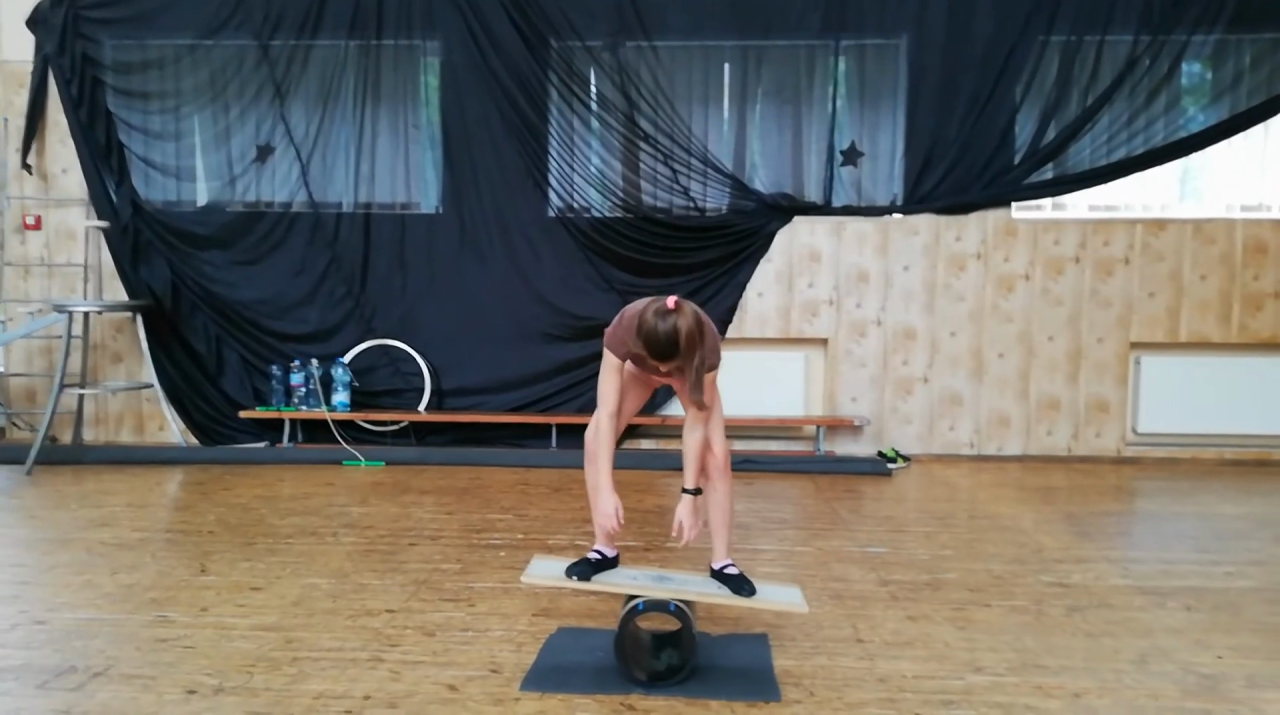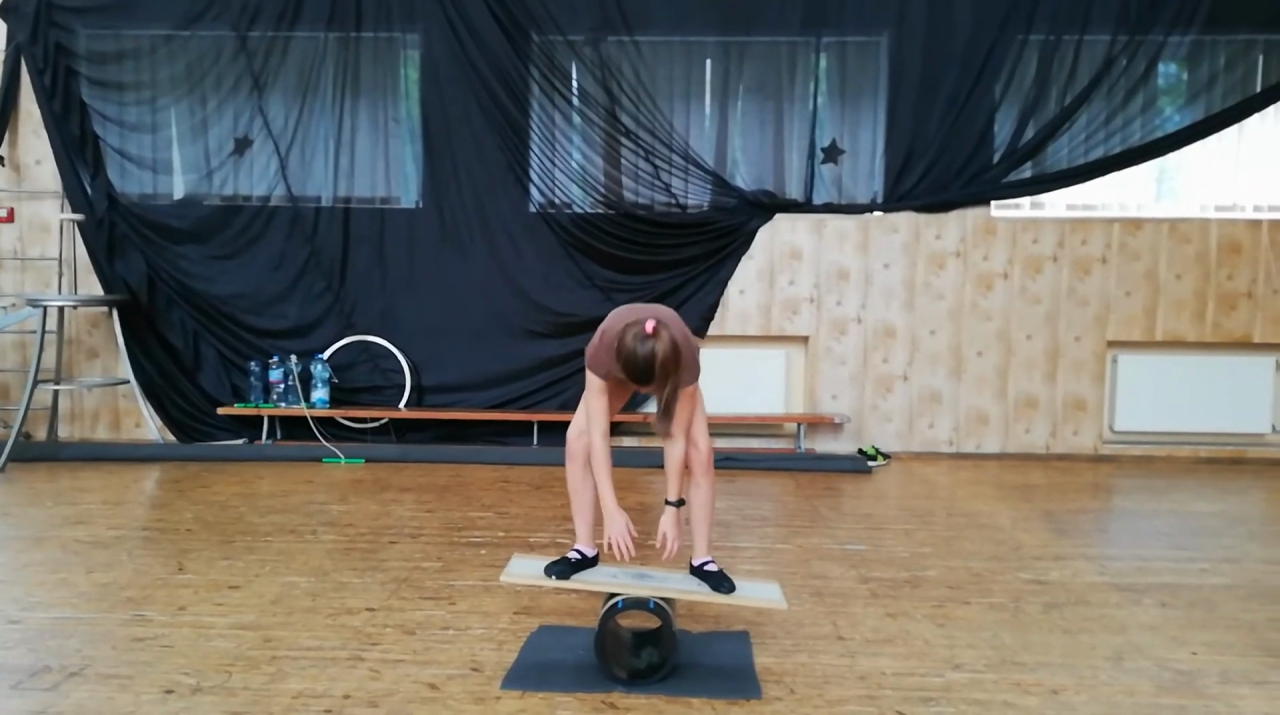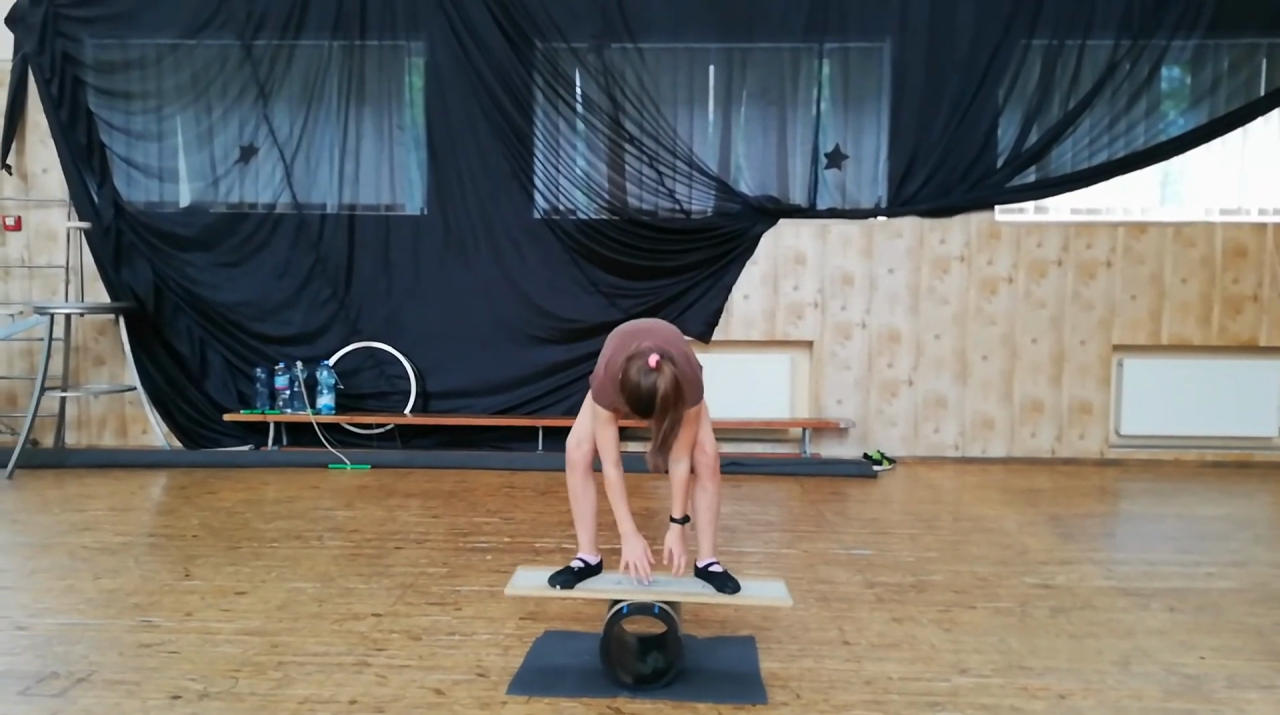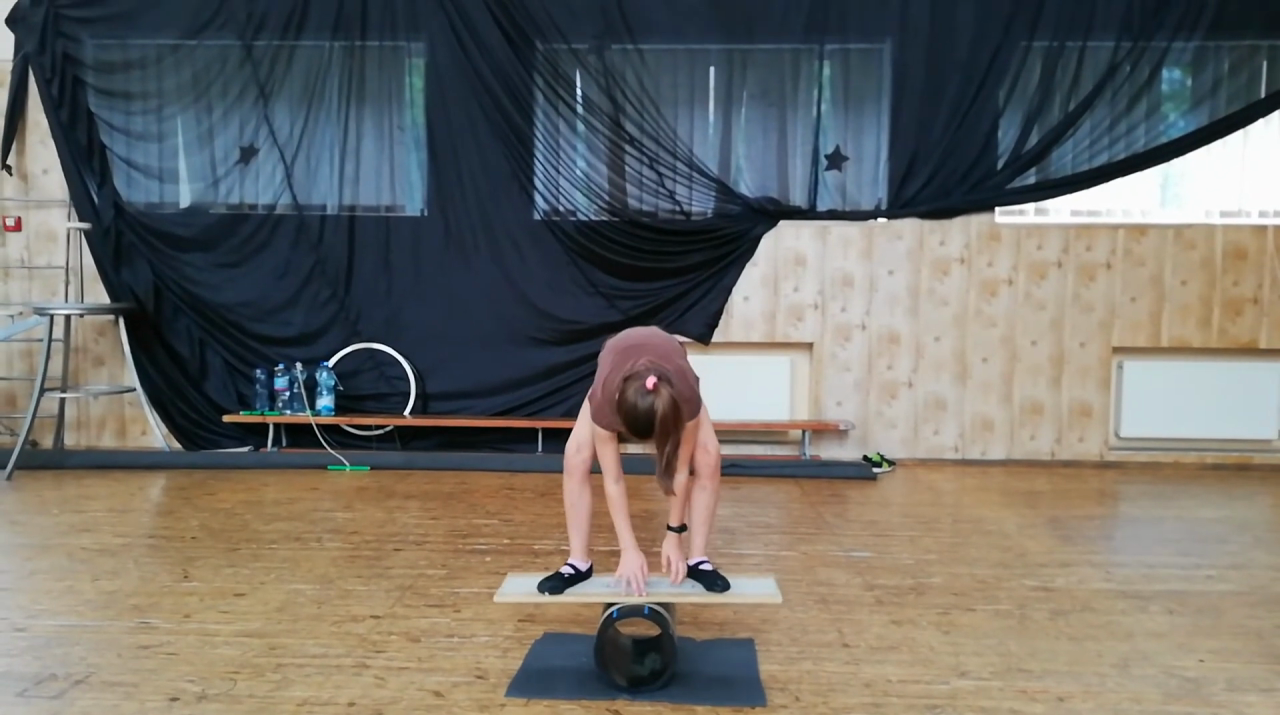
dt=0.2s
person 1, frame 1
left shoulder: (705, 341)
right shoulder: (623, 332)
left elbow: (695, 426)
right elbow: (607, 414)
left wrist: (689, 496)
right wrist: (604, 492)
left hip: (690, 370)
right hip: (637, 367)
left knee: (716, 453)
right knee: (596, 438)
left ankle: (722, 563)
right ankle: (604, 550)
person 1, frame 2
left shoulder: (685, 356)
right shoulder: (603, 351)
left elbow: (676, 439)
right elbow: (599, 437)
left wrist: (672, 508)
right wrist: (611, 511)
left hip: (668, 367)
right hip: (620, 364)
left knee: (700, 450)
right knee: (578, 438)
left ankle: (702, 559)
right ankle: (584, 549)
person 1, frame 3
left shoulder: (688, 380)
right shoulder: (606, 380)
left elbow: (681, 459)
right elbow: (611, 465)
left wrist: (677, 525)
right wrist: (629, 535)
left hip: (673, 376)
right hip: (623, 369)
left knee: (706, 453)
right knee: (578, 448)
left ankle: (707, 561)
right ankle: (588, 557)
person 1, frame 4
left shoulder: (686, 395)
right shoulder: (604, 398)
left elbow: (679, 470)
right elbow: (613, 480)
left wrist: (674, 535)
right wrist: (629, 549)
left hip: (669, 373)
right hip: (618, 369)
left knee: (708, 455)
right knee: (576, 455)
left ankle: (697, 559)
right ankle: (578, 562)
